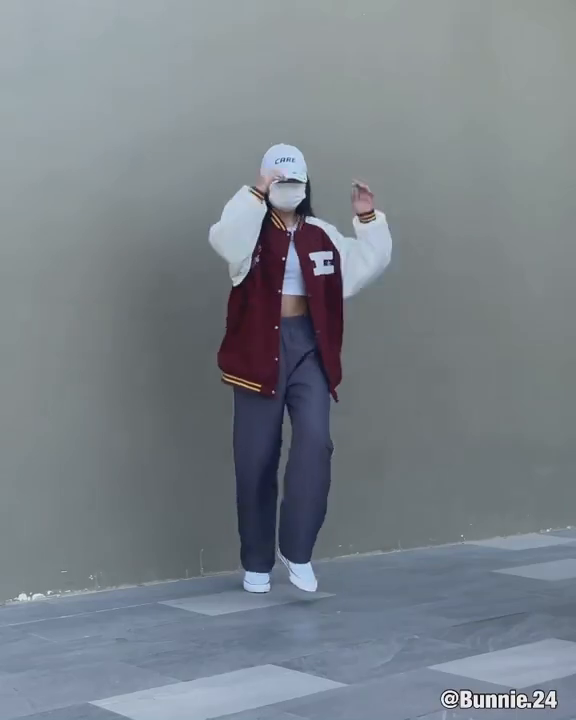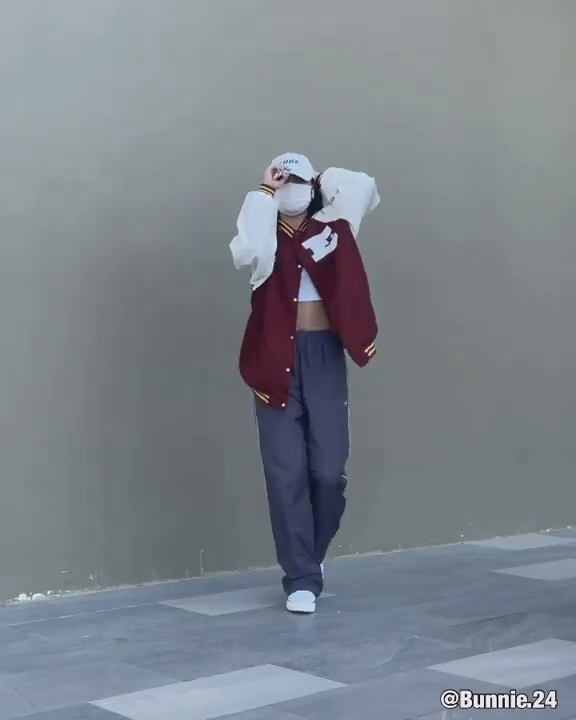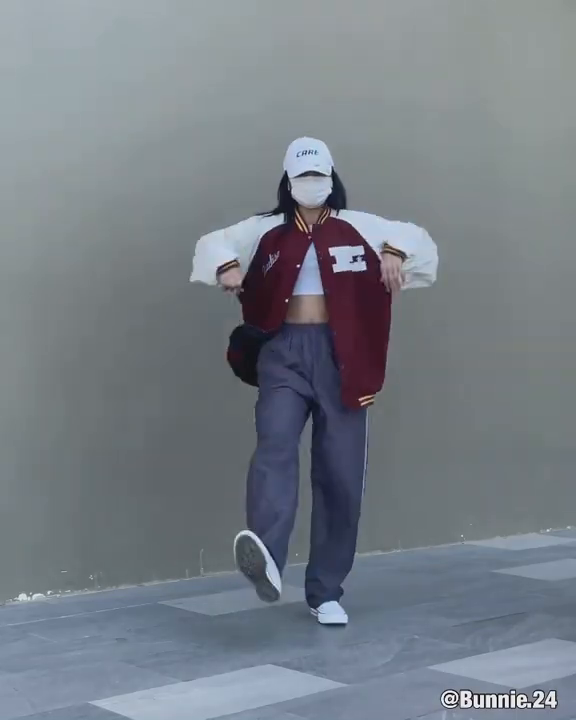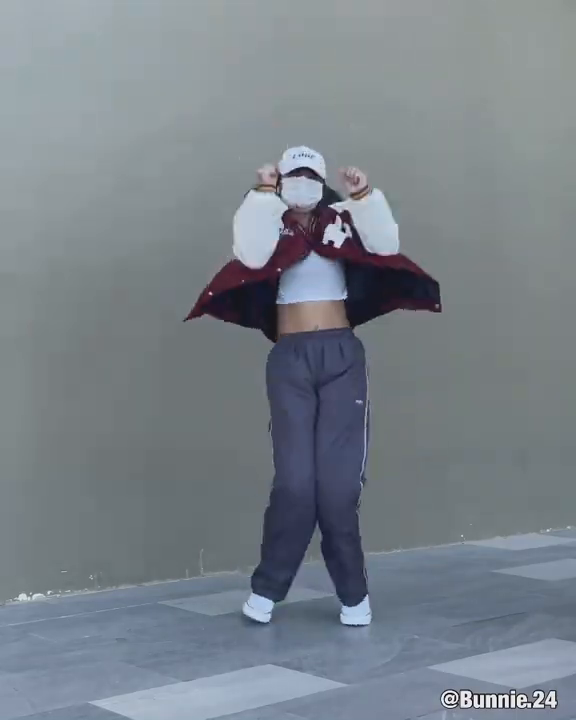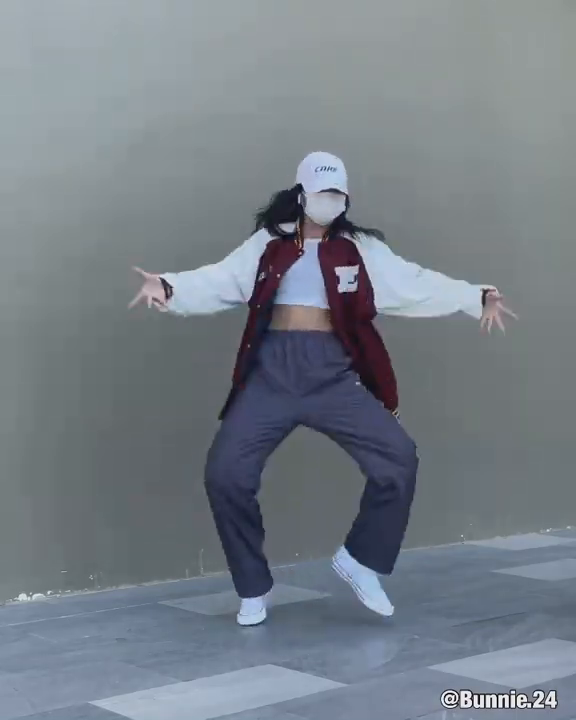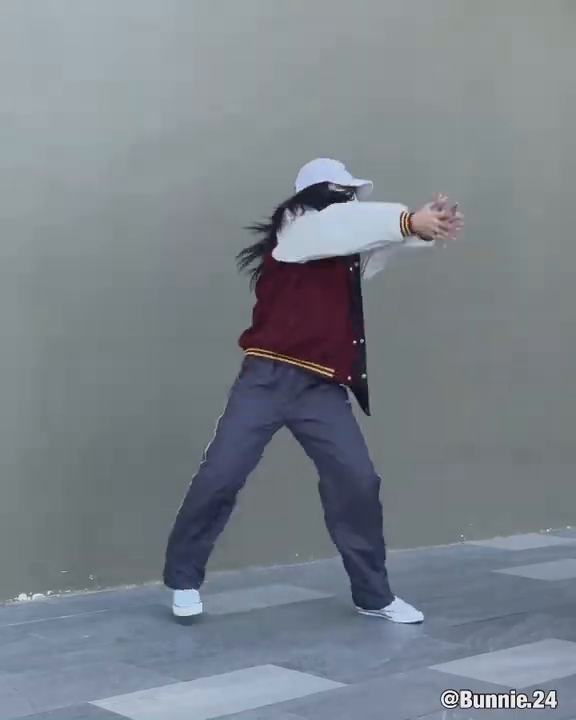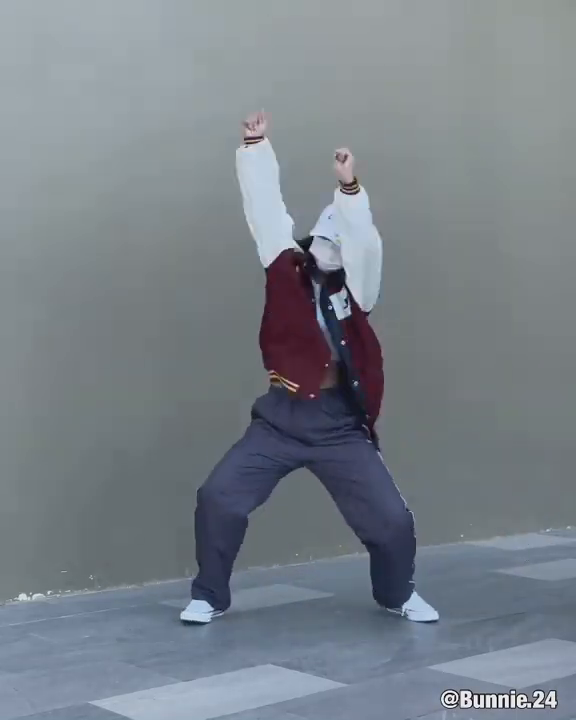
dt=0.7s
person 1, frame 1
left shoulder: (322, 234)
right shoulder: (248, 228)
left elbow: (365, 265)
right elbow: (223, 238)
left wrist: (367, 218)
right wrist: (255, 196)
left hip: (308, 348)
right hip: (258, 349)
left knee: (314, 443)
right knee: (256, 458)
left ankle: (298, 551)
right ankle: (257, 561)
person 1, frame 2
left shoulder: (332, 226)
right shoulder: (264, 236)
left elbow: (363, 190)
right elbow: (248, 249)
left wrist: (320, 177)
right wrist: (267, 191)
left hip: (326, 359)
right hip: (275, 361)
left knee: (330, 472)
right knee: (285, 474)
left ankle: (315, 547)
right ankle: (301, 579)
person 1, frame 3
left shoulder: (358, 227)
right shoulder: (267, 230)
left elbow: (420, 245)
right elbow: (213, 245)
left wrist: (397, 253)
right wrist: (223, 267)
left hip: (341, 356)
right hip: (284, 353)
left knee: (342, 474)
right knee: (275, 444)
left ankle: (325, 591)
right ankle: (266, 554)
person 1, frame 4
left shoulder: (343, 224)
right shoulder: (269, 230)
left elbow: (384, 243)
right elbow: (248, 251)
left wrist: (364, 194)
right wrist: (261, 193)
left hip: (342, 361)
right hip: (291, 363)
left knee: (338, 483)
right knee: (295, 482)
left ankle: (352, 592)
right ankle: (267, 588)
person 1, frame 5
left shoulder: (358, 247)
right shoulder: (267, 243)
left elbow: (412, 283)
right elbow: (220, 281)
left wrist: (476, 297)
right wrist: (168, 288)
left hip: (331, 371)
right hip: (277, 367)
left knee: (398, 458)
right knee: (226, 473)
left ankle: (360, 559)
right ankle: (253, 589)
person 1, frame 6
left shoulder: (338, 246)
right shoulder: (301, 228)
left elbow: (374, 249)
right elbow: (344, 227)
left wrist: (422, 226)
right wrist: (411, 221)
left hip: (319, 383)
right hip: (267, 376)
left knee: (357, 482)
right knee: (218, 479)
left ankle: (374, 593)
right ankle: (185, 582)
person 1, frame 7
left shoulder: (355, 289)
right shoulder: (291, 269)
left elbow: (365, 251)
right elbow: (267, 215)
left wrist: (349, 187)
right wrist: (255, 144)
left hip: (338, 425)
right hip: (281, 421)
left knee: (392, 522)
right knee: (218, 500)
left ankle: (399, 595)
right ankle: (210, 595)
